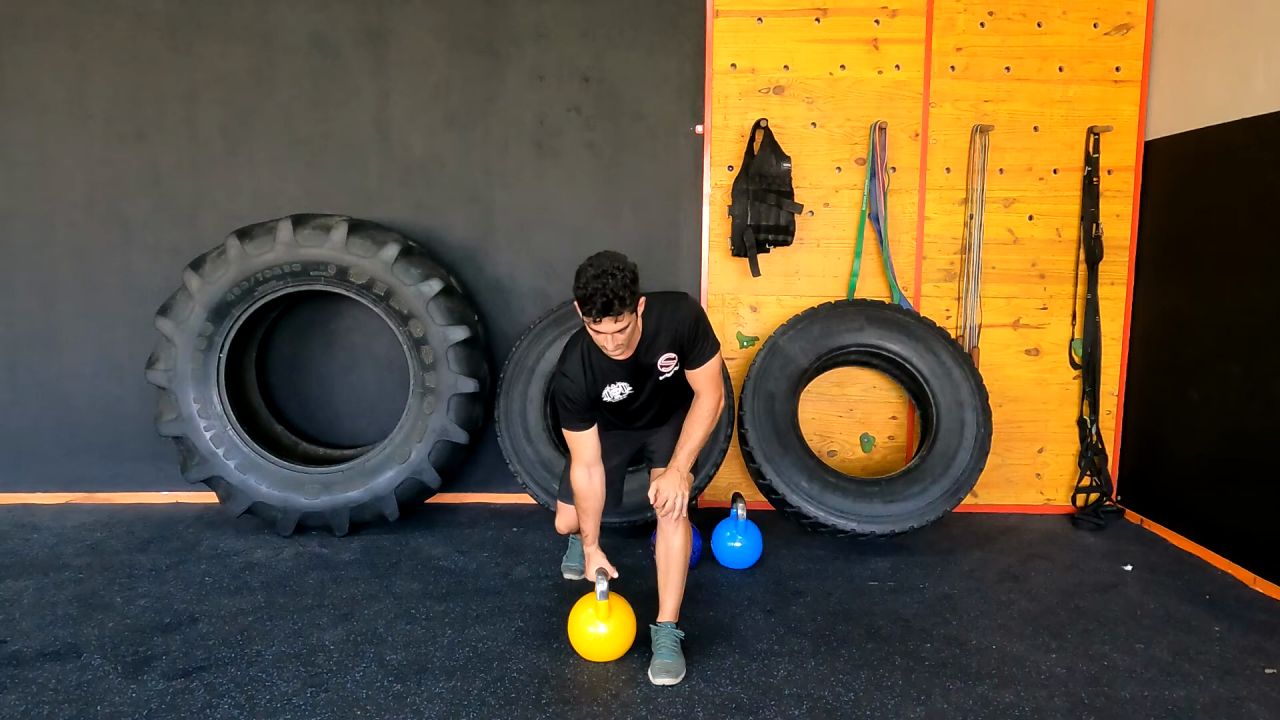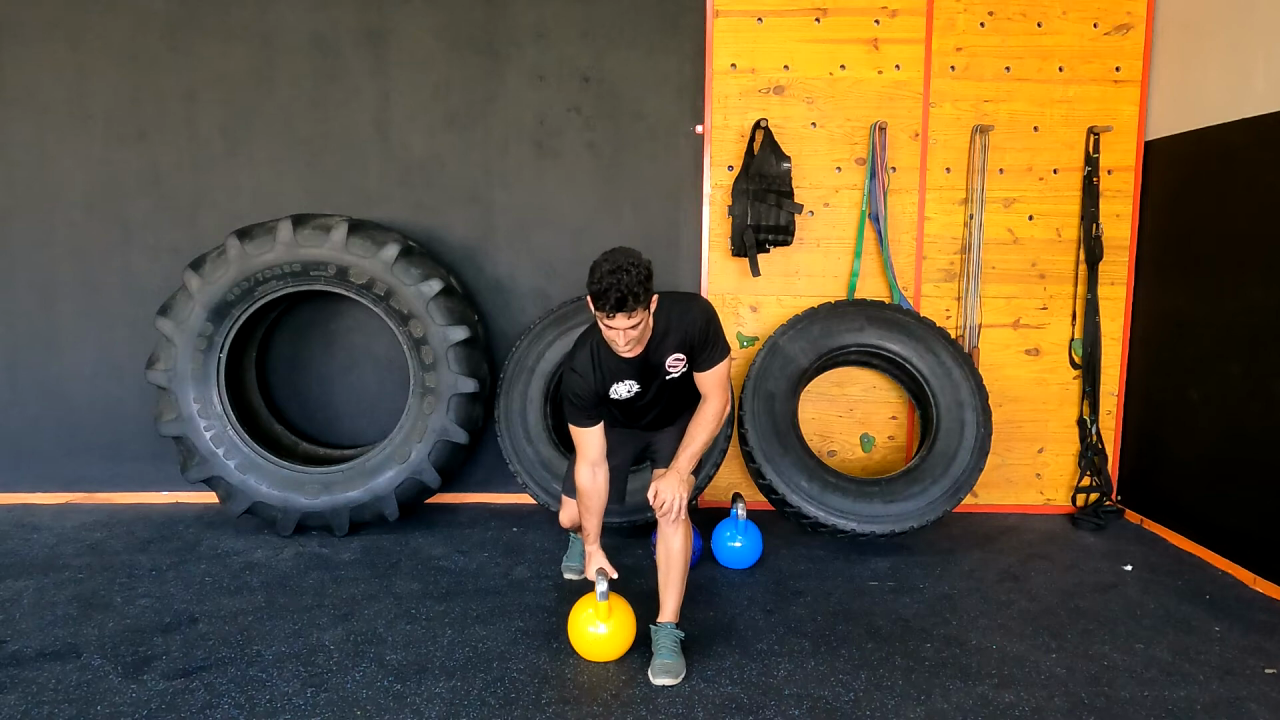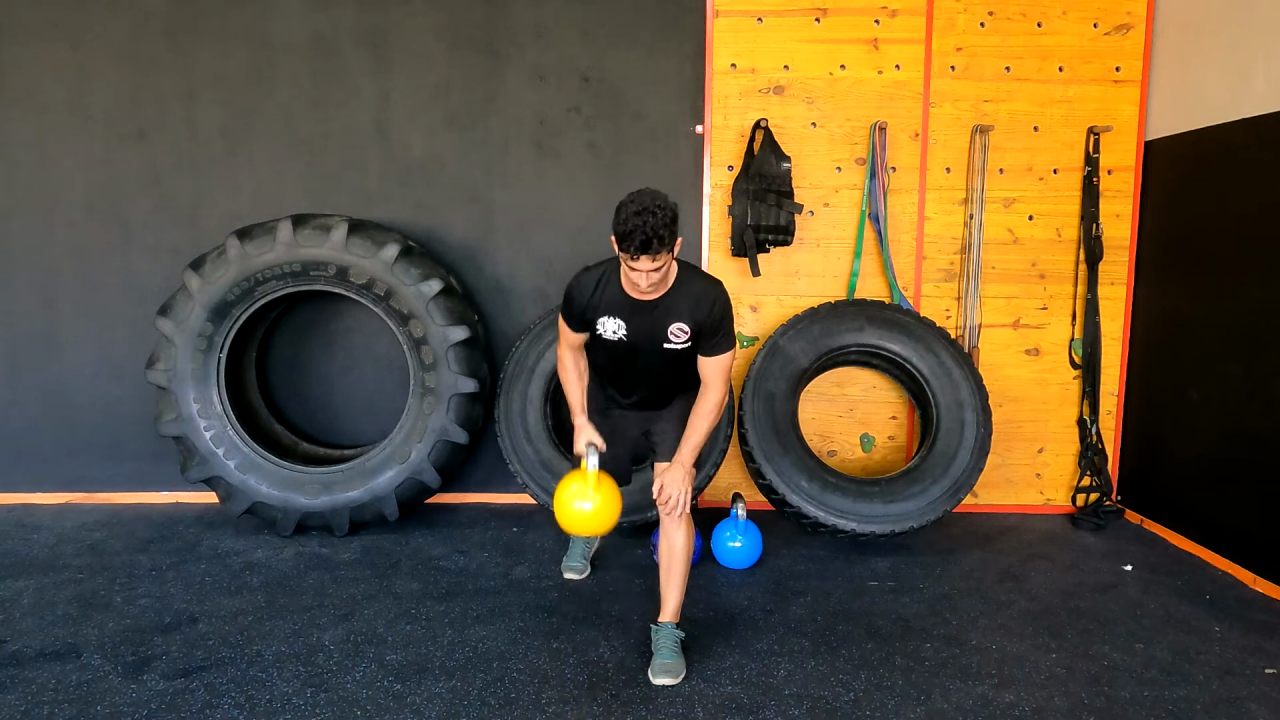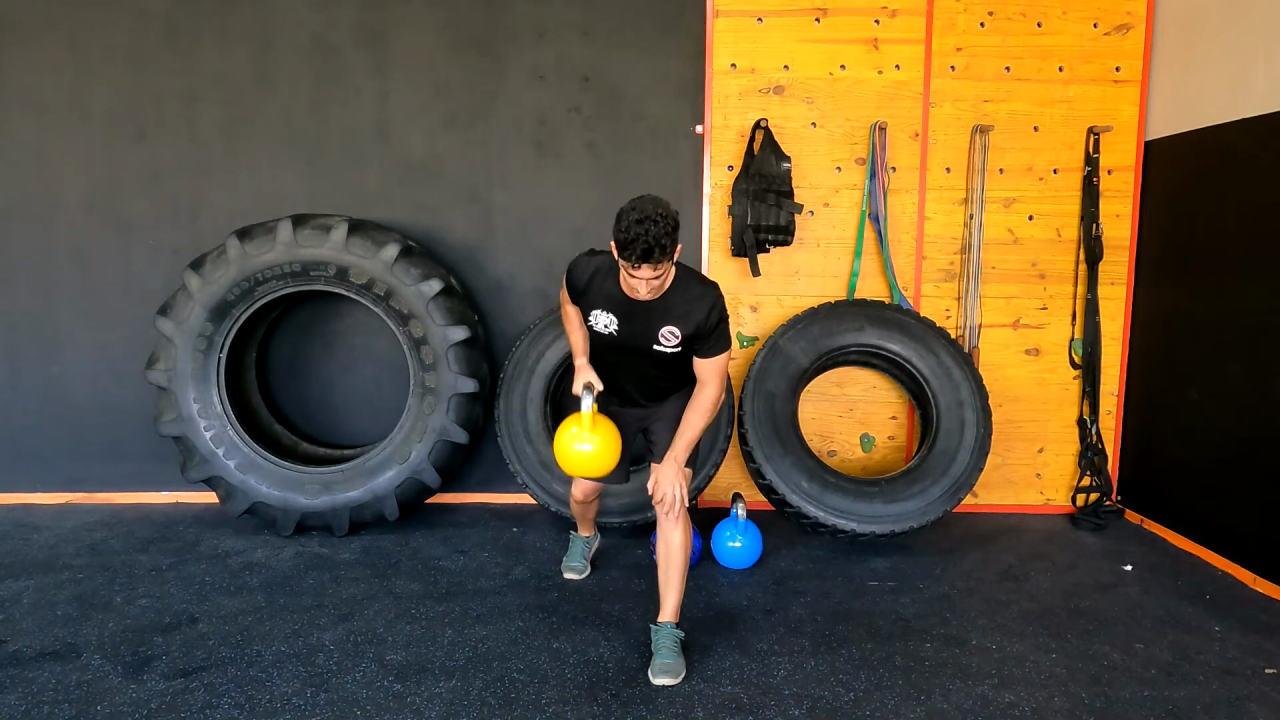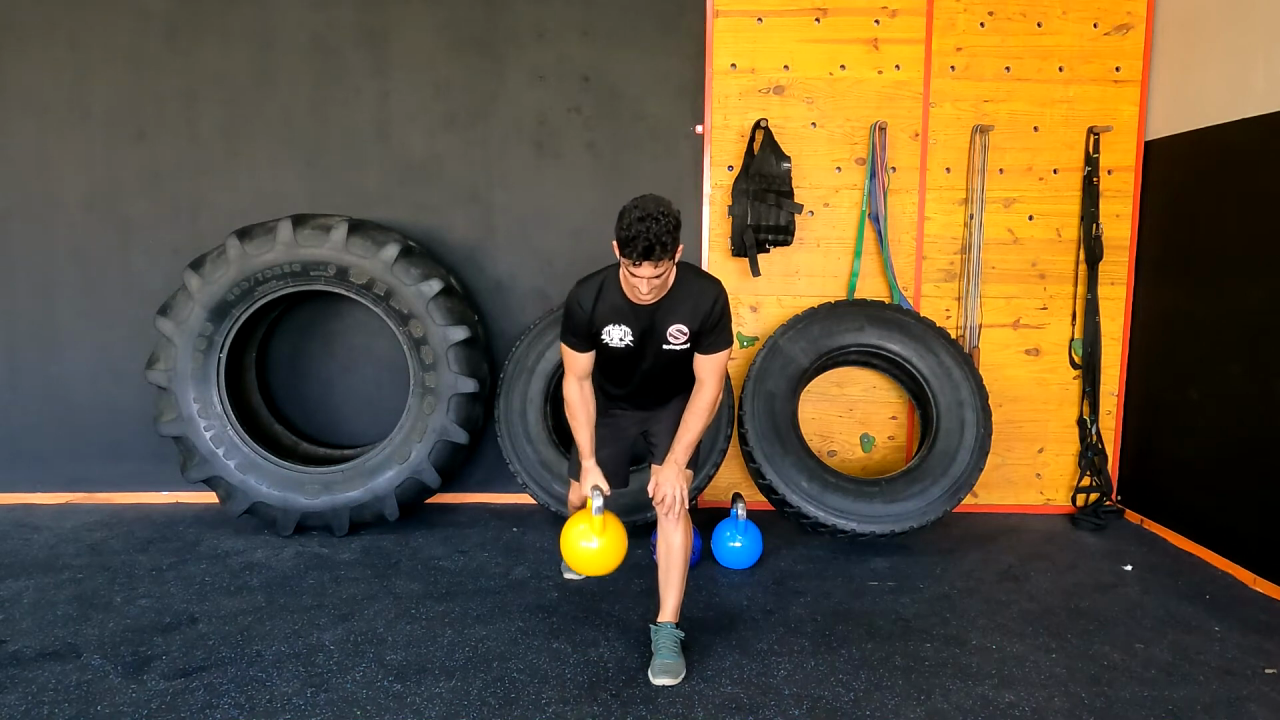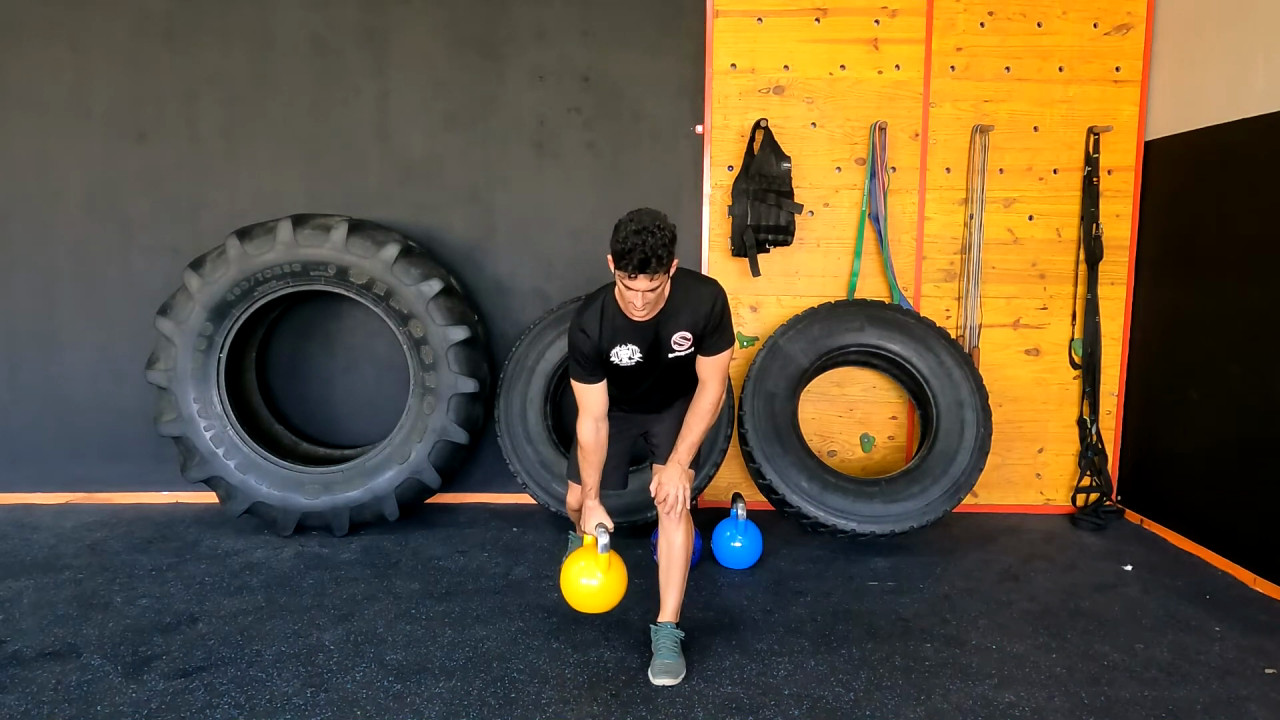
dt=0.5s
person 1, frame 1
left shoulder: (681, 315)
right shoulder: (573, 371)
left elbow: (710, 394)
right elbow: (586, 464)
left wrist: (678, 468)
right wrist: (592, 548)
left hip: (673, 417)
right hip: (608, 426)
left knee: (671, 505)
right knee: (567, 523)
left ankle: (666, 631)
right ankle: (582, 540)
person 1, frame 2
left shoulder: (693, 317)
right shoulder: (582, 367)
left elbow: (716, 397)
right elbow: (591, 463)
left wrist: (678, 470)
right wrist: (592, 547)
left hip: (679, 420)
right hip: (615, 425)
left knee: (670, 505)
right knee: (571, 516)
left ankle: (666, 632)
right ankle: (582, 537)
person 1, frame 3
left shoulder: (706, 297)
right shoulder: (587, 288)
left elbow: (715, 386)
right elbow: (569, 346)
left wrist: (682, 462)
right wrist: (580, 423)
left hip: (675, 406)
right hip: (609, 405)
left knee: (674, 503)
left ankle: (667, 630)
right ankle: (584, 536)
person 1, frame 4
left shoulder: (702, 300)
right shoulder: (588, 272)
left elbow: (711, 385)
left wrist: (675, 459)
right wrist: (581, 360)
left hip: (673, 401)
right hip: (608, 397)
left knee: (670, 500)
right knee: (583, 490)
left ankle: (667, 631)
right ankle: (584, 535)
person 1, frame 5
left shoulder: (706, 297)
right shoulder: (586, 299)
left elbow: (709, 385)
right elbow: (577, 381)
left wrist: (676, 461)
right wrist: (588, 463)
left hip: (675, 403)
right hip: (610, 403)
left knee: (672, 501)
right knee: (581, 497)
left ankle: (666, 631)
person 1, frame 6
left shoulder: (706, 299)
right shoulder: (590, 324)
left elbow: (712, 384)
right elbow: (593, 419)
left wrist: (678, 462)
right wrist: (592, 502)
left hip: (676, 405)
right hip: (614, 406)
left knee: (673, 500)
right knee: (576, 501)
left ankle: (667, 631)
right ankle: (581, 536)
